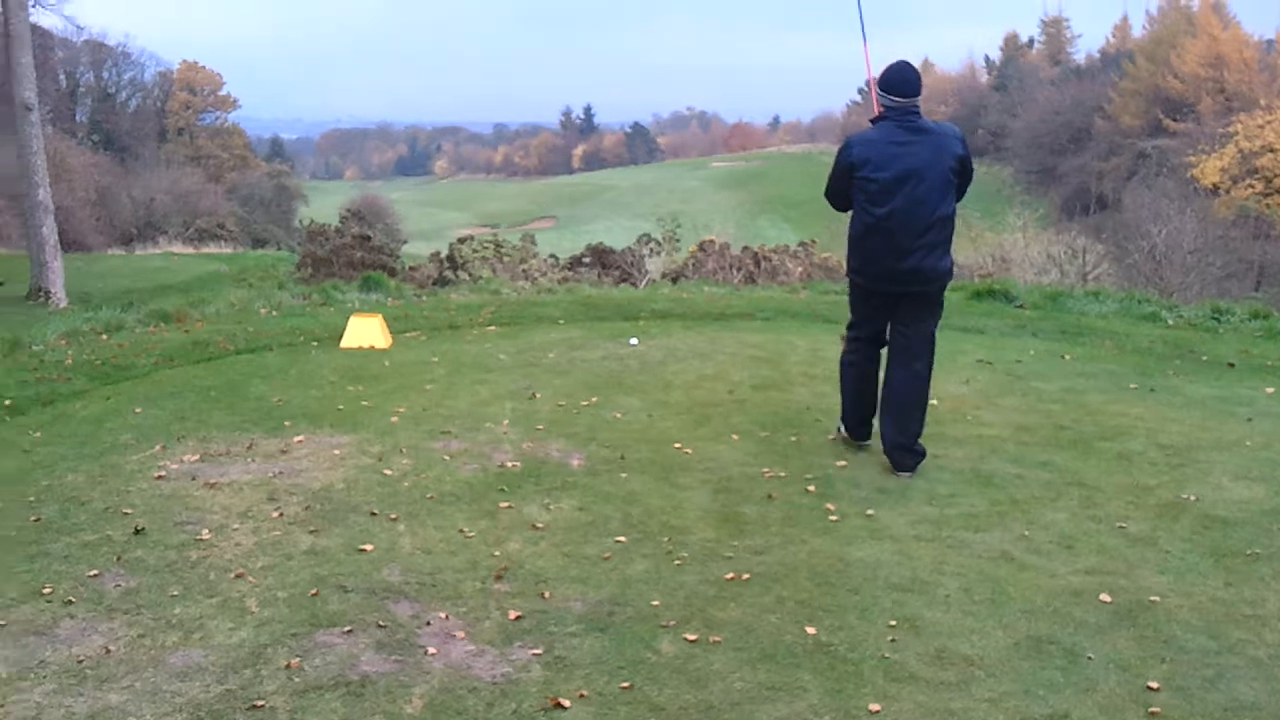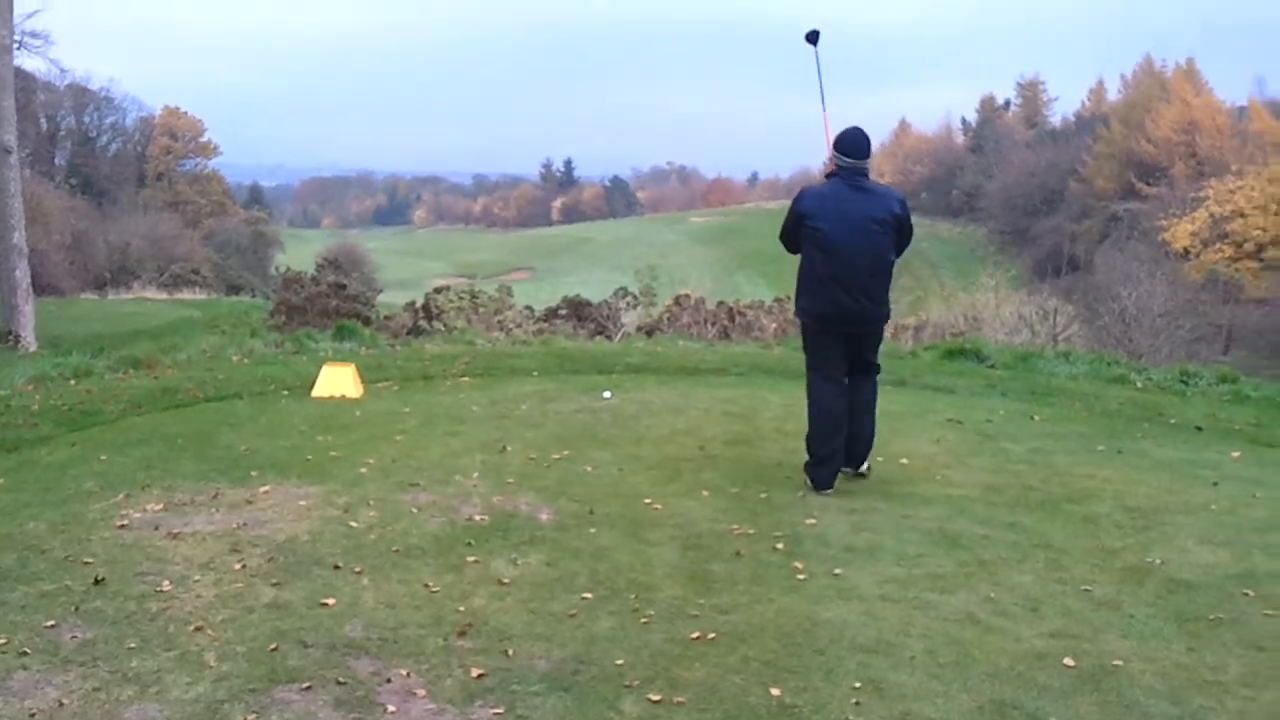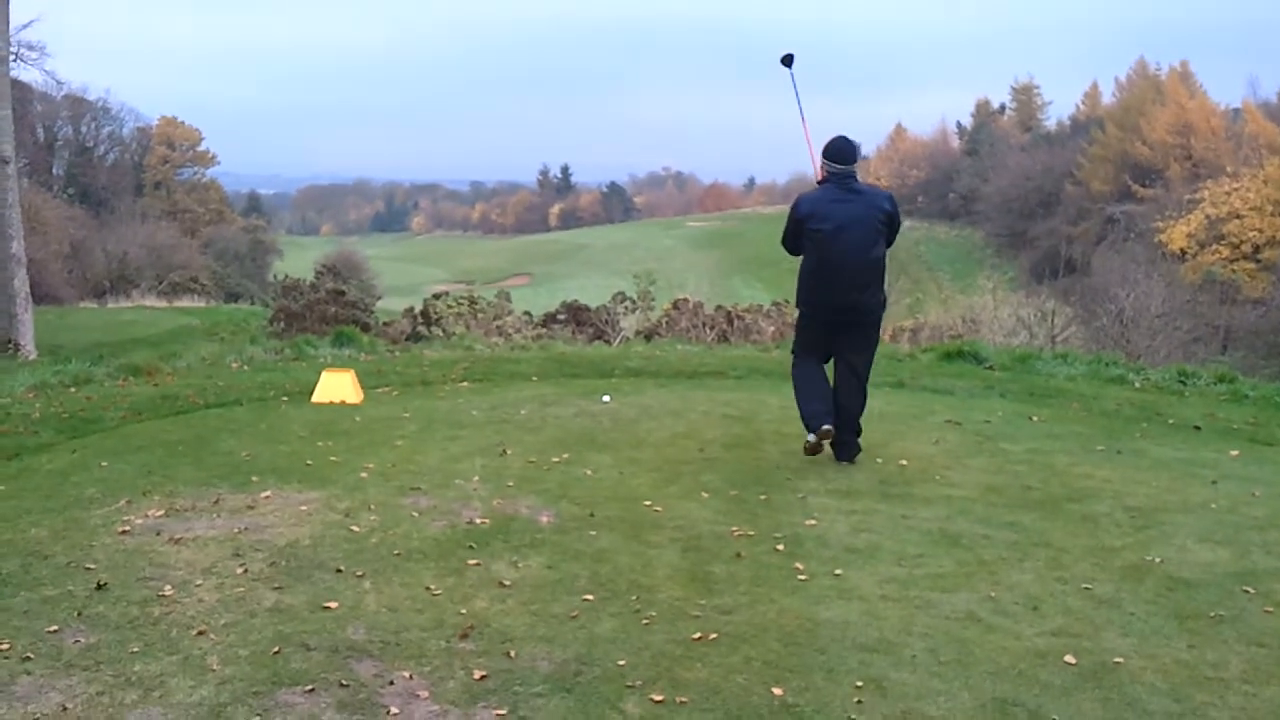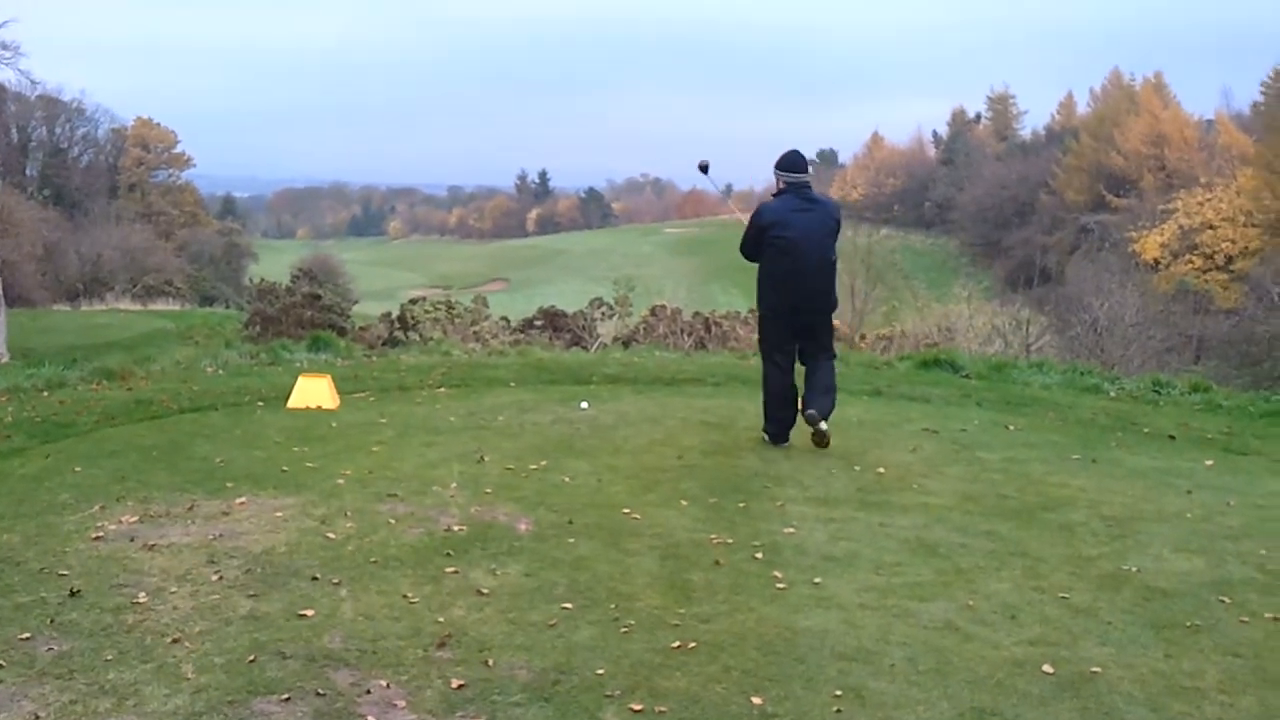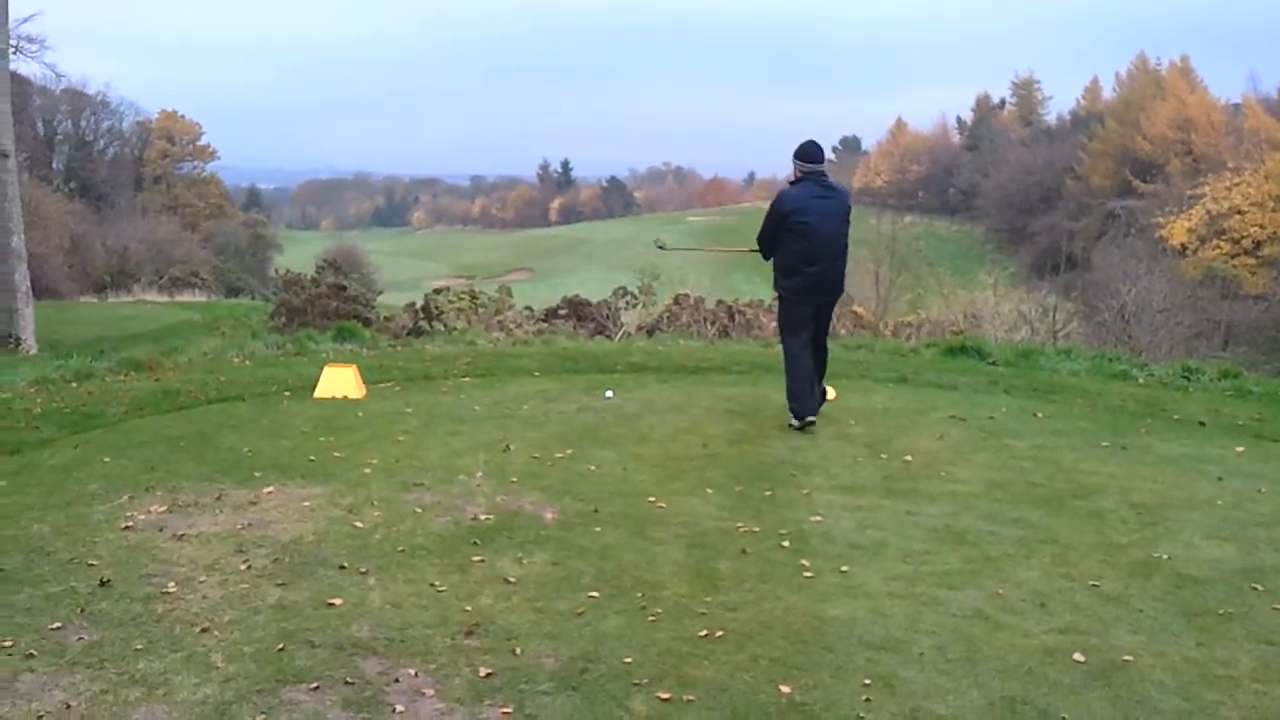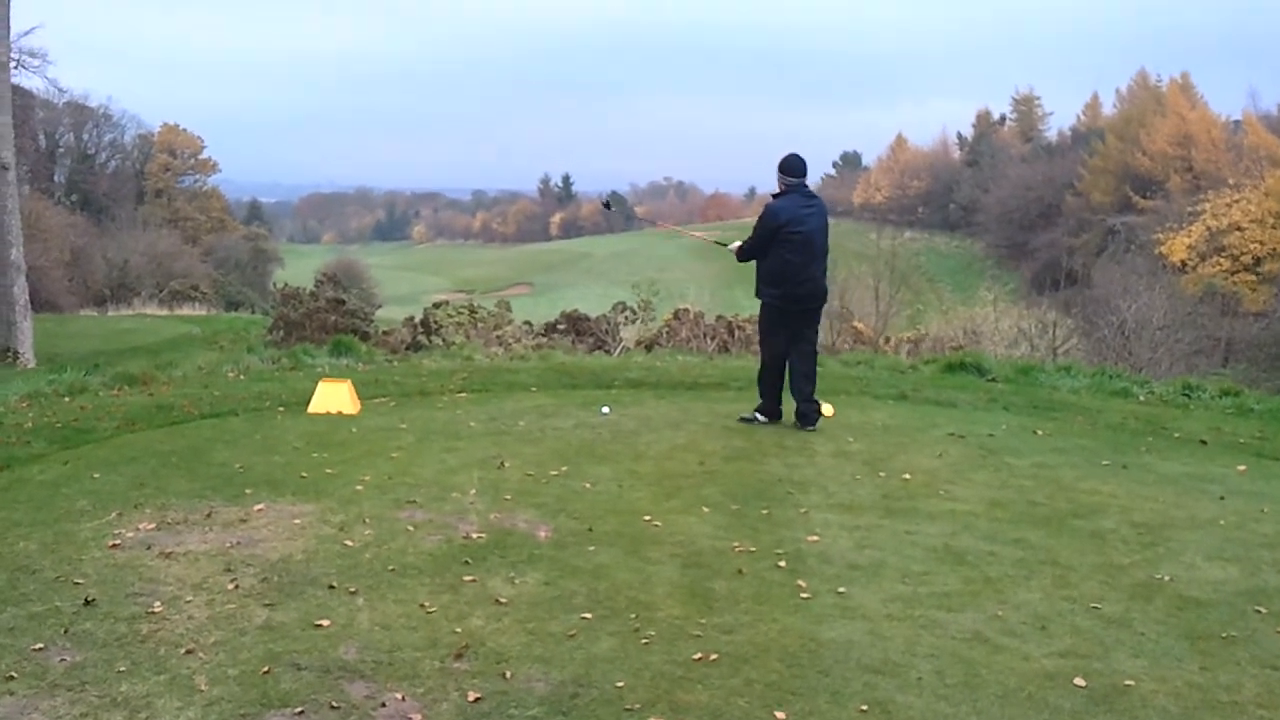
dt=0.5s
person 1, frame 1
left shoulder: (859, 145)
right shoulder: (952, 140)
left elbow: (837, 199)
right elbow: (960, 190)
left hip: (871, 269)
right hip: (927, 270)
left knee: (863, 343)
right knee: (913, 357)
left ankle: (857, 428)
right ankle: (904, 452)
person 1, frame 2
left shoulder: (809, 198)
right shoulder: (892, 200)
left elbow: (790, 242)
right elbow: (901, 245)
left hip: (820, 310)
right hip: (869, 311)
left knee: (825, 384)
right knee: (863, 377)
left ankle: (822, 472)
right ankle: (854, 457)
person 1, frame 3
left shoulder: (807, 203)
right shoulder: (882, 199)
left elbow: (791, 245)
right elbow: (889, 238)
left hip: (818, 303)
right hip: (865, 304)
left knee: (808, 359)
right knee: (853, 372)
left ankle: (819, 424)
right ankle: (845, 446)
person 1, frame 4
left shoulder: (767, 212)
right shoulder: (831, 209)
left elbow: (749, 252)
left hip: (777, 304)
right hip: (820, 302)
left knee: (777, 365)
right knee: (820, 358)
left ankle: (778, 431)
right ankle: (819, 411)
person 1, frame 5
left shoulder: (787, 198)
right shoulder: (842, 197)
left elbow: (766, 240)
left wrist: (770, 252)
left hip: (795, 285)
right hip: (830, 284)
left knee: (796, 343)
right knee: (817, 340)
left ankle: (803, 411)
right ankle: (813, 397)
person 1, frame 6
left shoulder: (776, 209)
right shoulder: (818, 206)
left elbow: (755, 246)
left wrist: (739, 250)
right wrist: (747, 247)
left hip: (780, 294)
right hip: (812, 293)
left knee: (773, 352)
right knee: (804, 353)
left ankle: (769, 410)
right ankle: (807, 413)
